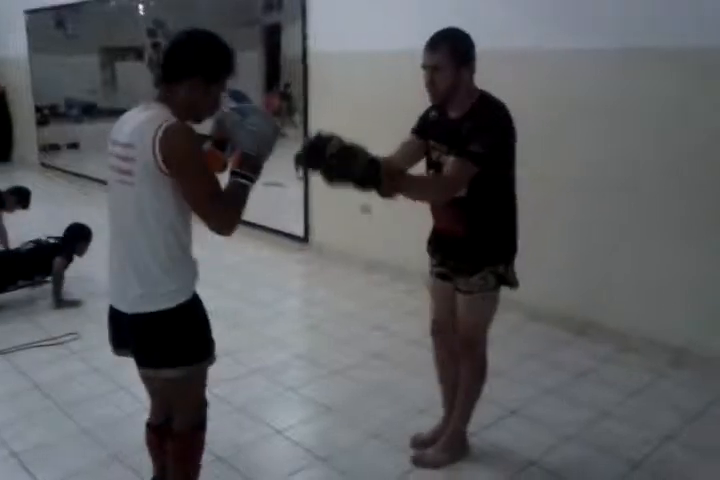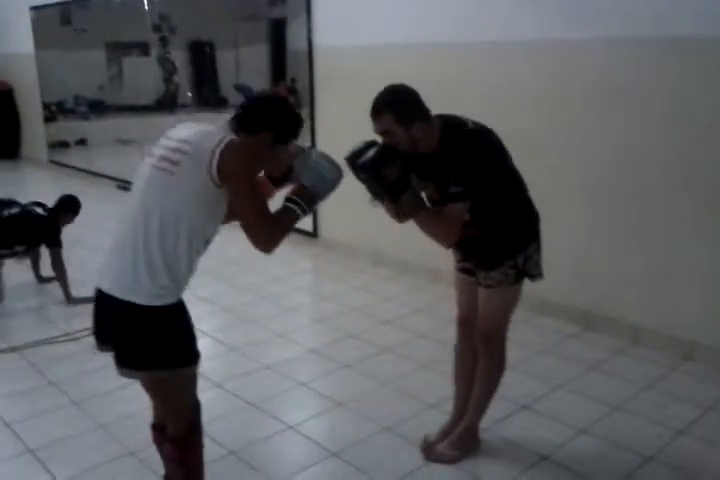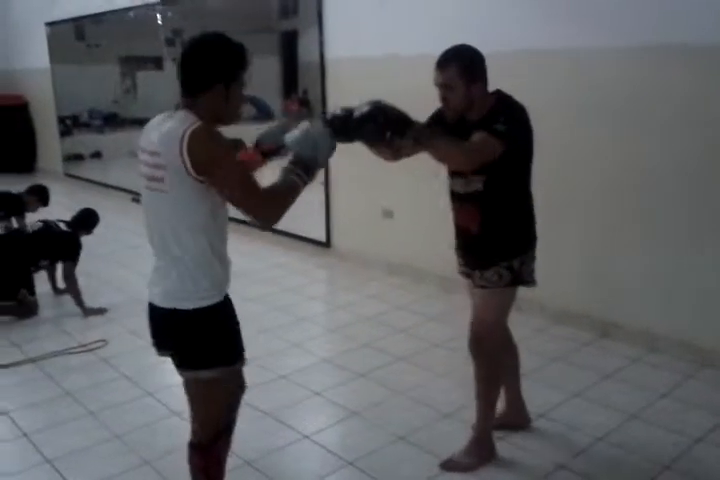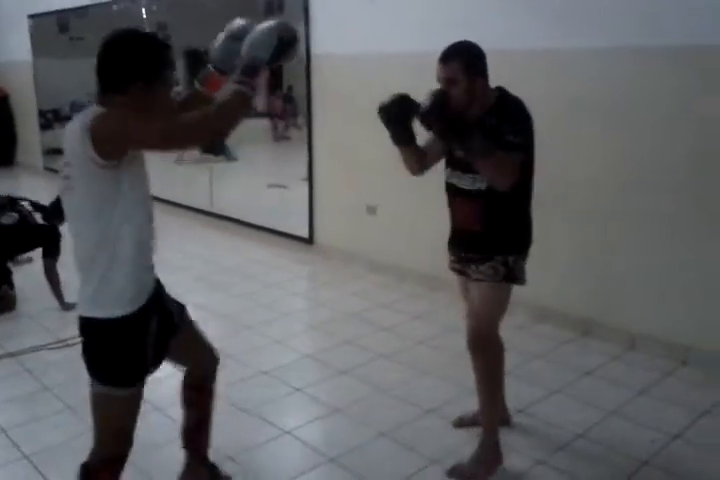
dt=0.7s
person 1, frame 1
left shoulder: (129, 122)
right shoulder: (175, 134)
right elbow: (222, 220)
left wrist: (211, 148)
right wrist: (248, 164)
left hip: (127, 301)
right hip: (166, 306)
left knee: (163, 410)
right knee: (188, 417)
person 1, frame 2
left shoulder: (186, 134)
right shoulder: (232, 153)
right elbow: (265, 237)
left wrist: (270, 180)
right wrist: (303, 197)
left hip: (116, 294)
right hip: (148, 306)
left knee: (170, 410)
right knee: (182, 418)
person 1, frame 3
left shoulder: (159, 128)
right shoulder: (200, 138)
right elbow: (265, 211)
right wrist: (302, 165)
left hip: (168, 301)
right hip: (197, 309)
left knee: (228, 393)
right knee: (210, 426)
person 1, frame 4
left shoulder: (106, 127)
right shoulder: (103, 128)
left elbow: (181, 126)
right elbow: (210, 127)
left wrist: (226, 72)
right wrist: (251, 69)
left hip: (142, 293)
right hip: (115, 316)
left knee: (203, 363)
person 2, frame 1
left shoulder: (489, 120)
right shoulder: (435, 116)
left elbow: (446, 185)
right elbow: (397, 160)
left wrist: (379, 179)
left hip: (486, 254)
right hip: (444, 247)
left knee: (468, 340)
right knee: (441, 331)
left ankle: (456, 433)
right ankle: (449, 420)
person 2, frame 2
left shoulder: (465, 149)
right shoulder: (415, 149)
left elbow: (446, 234)
right elbow: (401, 214)
left wrist: (404, 195)
left hip: (509, 244)
right hip: (471, 242)
left knee: (489, 336)
right knee: (466, 327)
left ankle: (469, 431)
right ankle: (456, 421)
person 2, frame 3
left shoulder: (508, 117)
right shoulder: (451, 117)
left elbow: (467, 158)
right elbow: (394, 152)
left wrist: (409, 130)
left hip: (504, 248)
right hip: (472, 243)
left knee: (482, 339)
right knee: (495, 329)
left ankle: (482, 440)
right ankle: (515, 410)
person 2, frame 4
left shoulder: (510, 114)
right shoulder: (457, 114)
left elbow: (505, 178)
right elbow: (418, 165)
left wrist: (461, 134)
right wrist: (401, 131)
left hip: (500, 246)
right hip: (465, 240)
left knee: (479, 339)
right knee: (483, 329)
right ankle: (495, 408)
